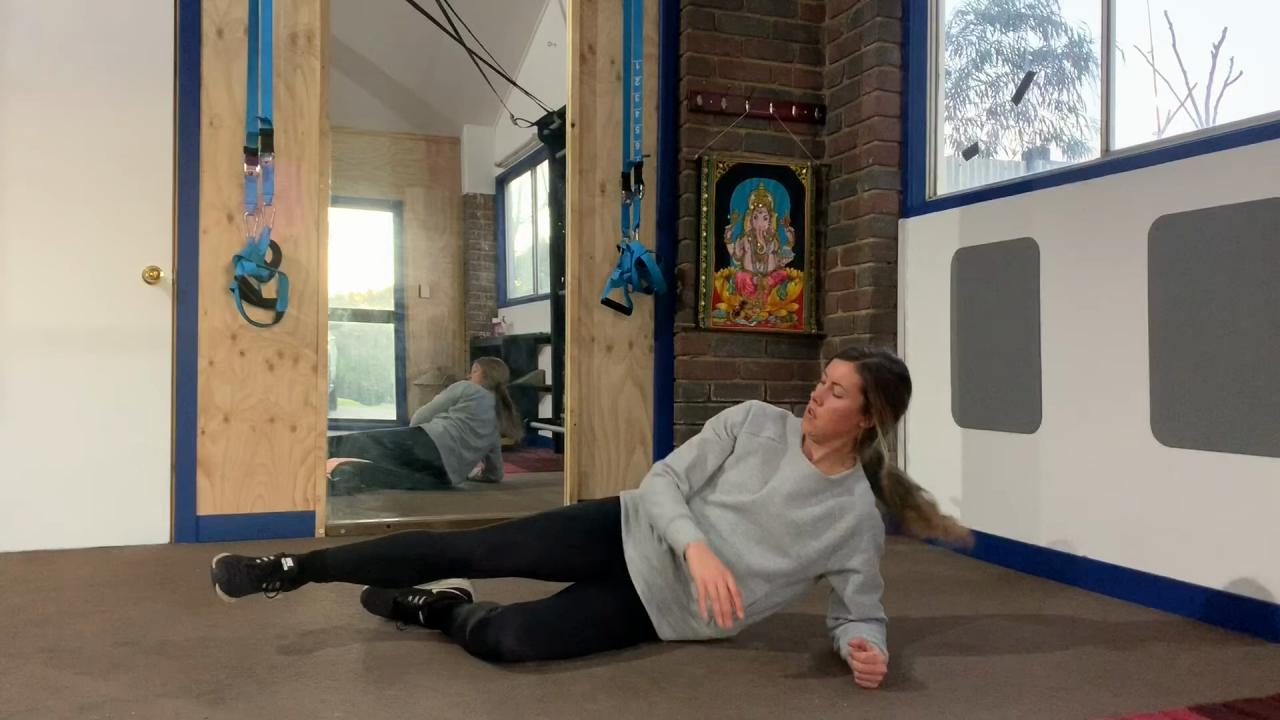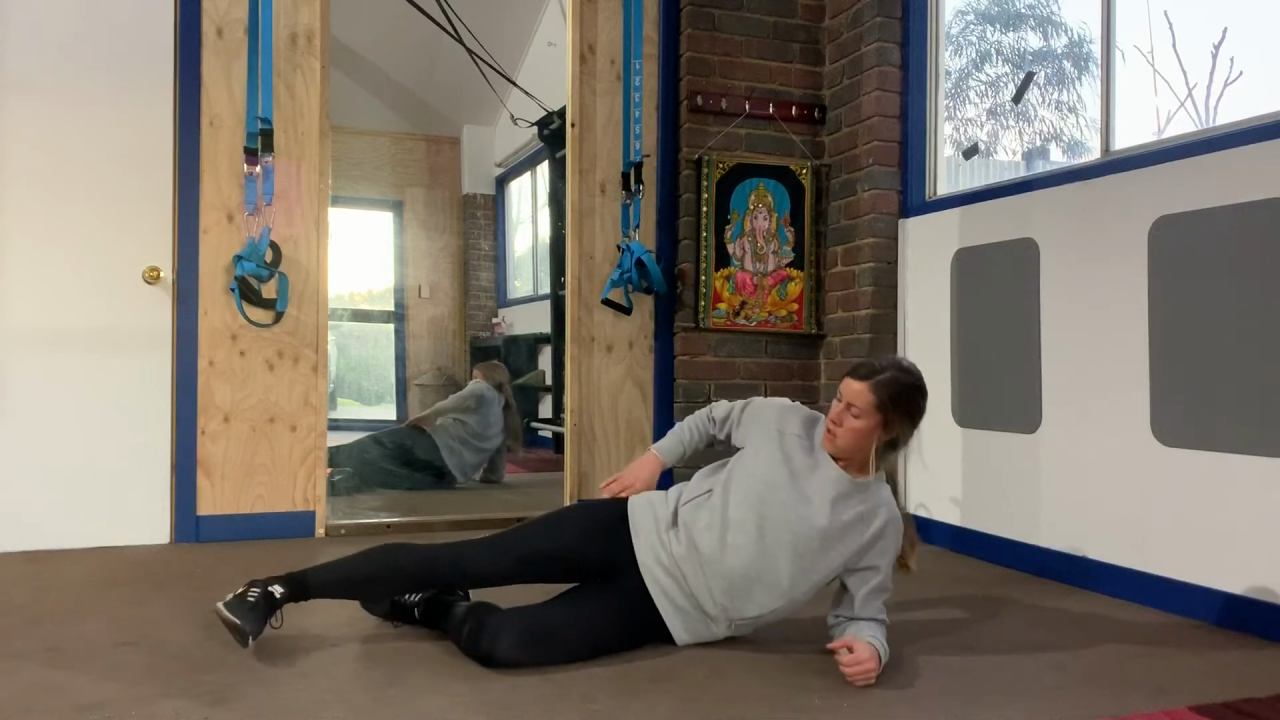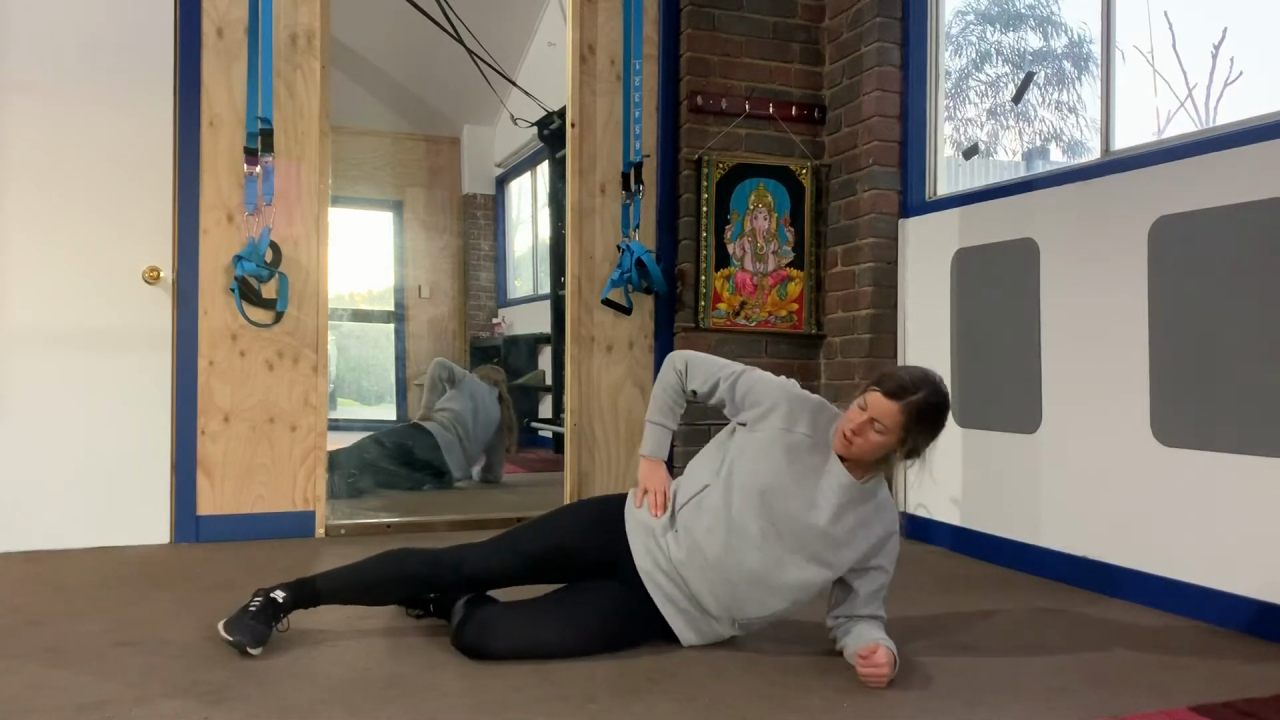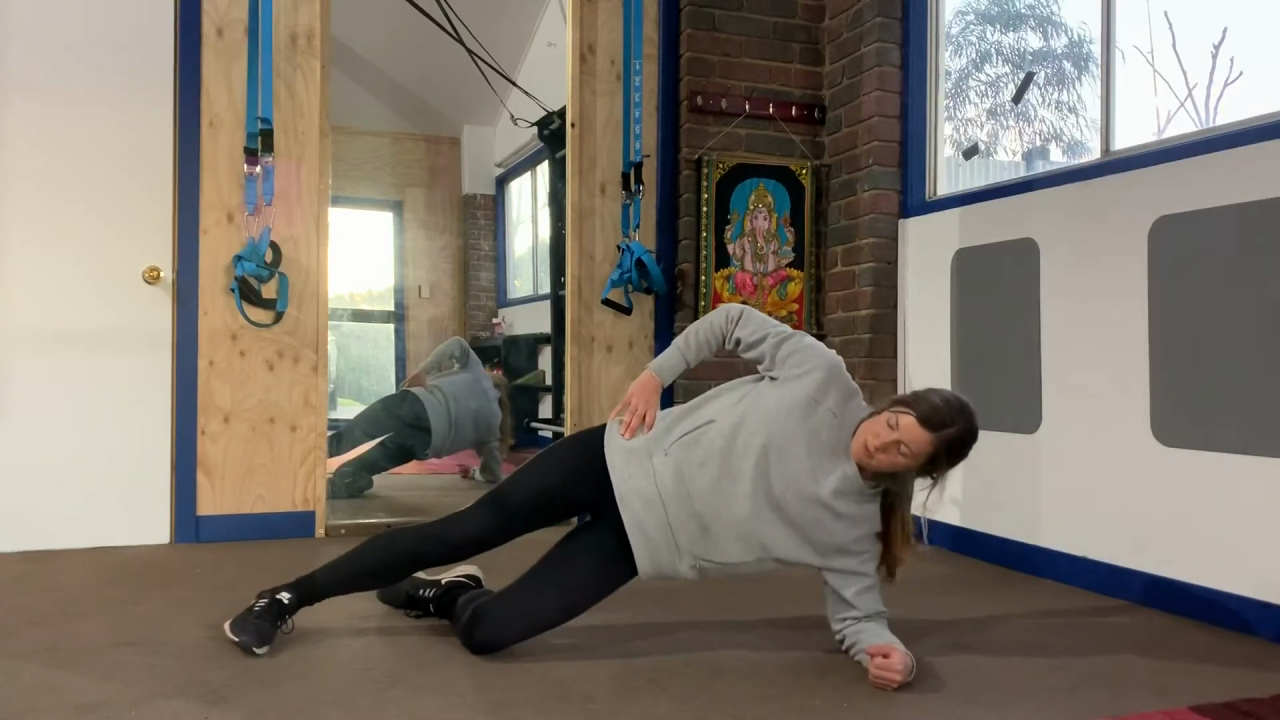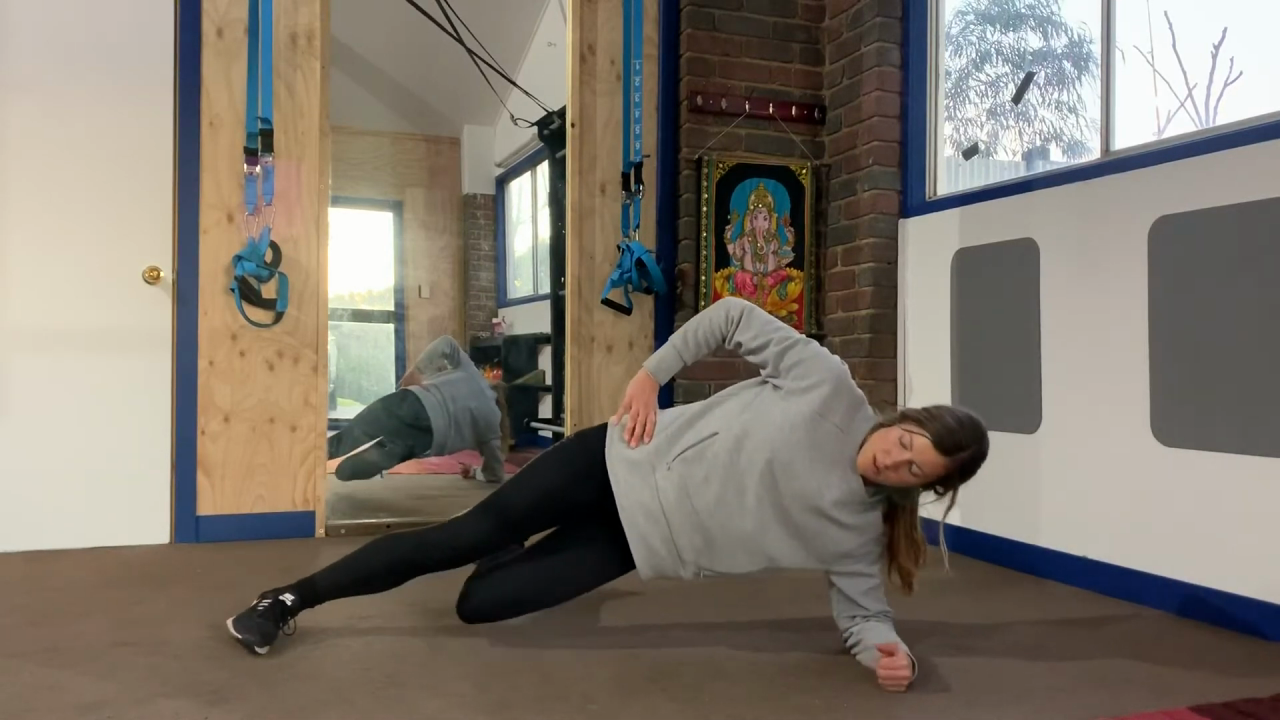
dt=1s
person 1, frame 1
left shoulder: (857, 519)
right shoulder: (755, 422)
left elbow: (857, 611)
right elbow: (662, 480)
left wrist: (868, 648)
right wrist: (698, 551)
left hip: (661, 607)
right hip: (631, 534)
left knee: (510, 638)
right knee: (466, 548)
left ankle: (441, 609)
right ankle: (290, 569)
person 1, frame 2
left shoulder: (875, 521)
right shoulder: (789, 423)
left elbow: (861, 610)
right elbow: (717, 416)
left wrist: (867, 647)
right wrist: (656, 454)
left hip: (669, 610)
right hip: (641, 532)
left knee: (505, 643)
right knee: (463, 558)
left ankle: (436, 609)
right ankle: (282, 588)
person 1, frame 3
left shoulder: (875, 528)
right shoulder: (791, 406)
left elbow: (857, 611)
right elbow: (682, 368)
left wrist: (873, 648)
right wrist: (651, 455)
left hip: (665, 606)
right hip: (637, 531)
left knee: (485, 636)
right knee: (466, 562)
left ankle: (453, 606)
right ankle: (285, 596)
person 1, frame 4
left shoulder: (854, 522)
right shoulder: (822, 374)
left elbow: (857, 609)
right elbow: (732, 320)
left wrist: (889, 651)
right wrist: (655, 373)
left hip: (643, 534)
right hip: (624, 460)
left knee: (491, 631)
right knee: (468, 529)
left ankle: (451, 595)
right ankle: (287, 597)
person 1, frame 5
left shoulder: (859, 530)
right shoulder: (828, 384)
left elbow: (862, 608)
right elbow: (733, 316)
left wrist: (889, 650)
right wrist: (651, 372)
left hip: (642, 537)
right hip: (626, 464)
left knee: (479, 606)
right knee: (465, 537)
left ankle: (504, 547)
right ankle: (289, 597)
person 2, frame 1
left shoulder: (468, 389)
right shoulder: (498, 422)
left elbow: (422, 415)
right elbow: (494, 474)
left wrist: (413, 434)
right wrist: (468, 473)
left hip: (430, 441)
right hip: (445, 472)
left knee: (356, 444)
right ankle: (350, 476)
person 2, frame 2
left shoulder: (485, 391)
right shoulder: (503, 427)
left elbow: (476, 392)
right elbow: (495, 475)
left wrist: (433, 412)
right wrist: (474, 471)
left hip: (430, 439)
right hip: (445, 473)
left knee: (361, 451)
right ankle: (350, 479)
person 2, frame 3
left shoulder: (471, 383)
right shoulder: (499, 418)
left elbow: (439, 365)
right elbow: (493, 475)
left wrist: (426, 409)
right wrist: (468, 471)
left hip: (427, 434)
right hip: (443, 466)
left knee: (360, 453)
person 2, frame 4
left shoulder: (475, 372)
right shoulder: (492, 419)
left elbow: (457, 344)
right elbow: (492, 474)
left wrist: (422, 371)
right wrist: (474, 472)
right hip: (423, 435)
left knee: (344, 439)
right ankle: (348, 477)
person 2, frame 5
left shoulder: (469, 372)
right shoulder: (491, 419)
left elbow: (446, 343)
right elbow: (495, 475)
left wrist: (415, 370)
right wrist: (475, 472)
right hip: (422, 432)
left knee: (338, 443)
right knee: (346, 469)
